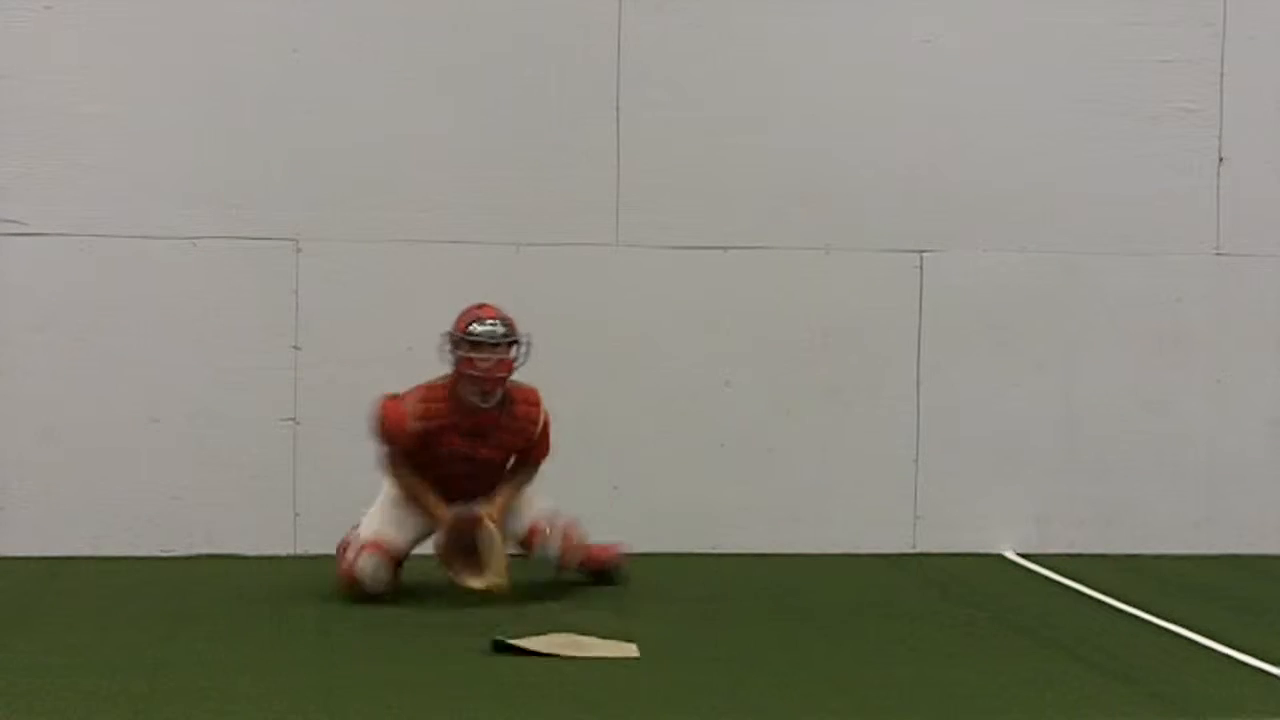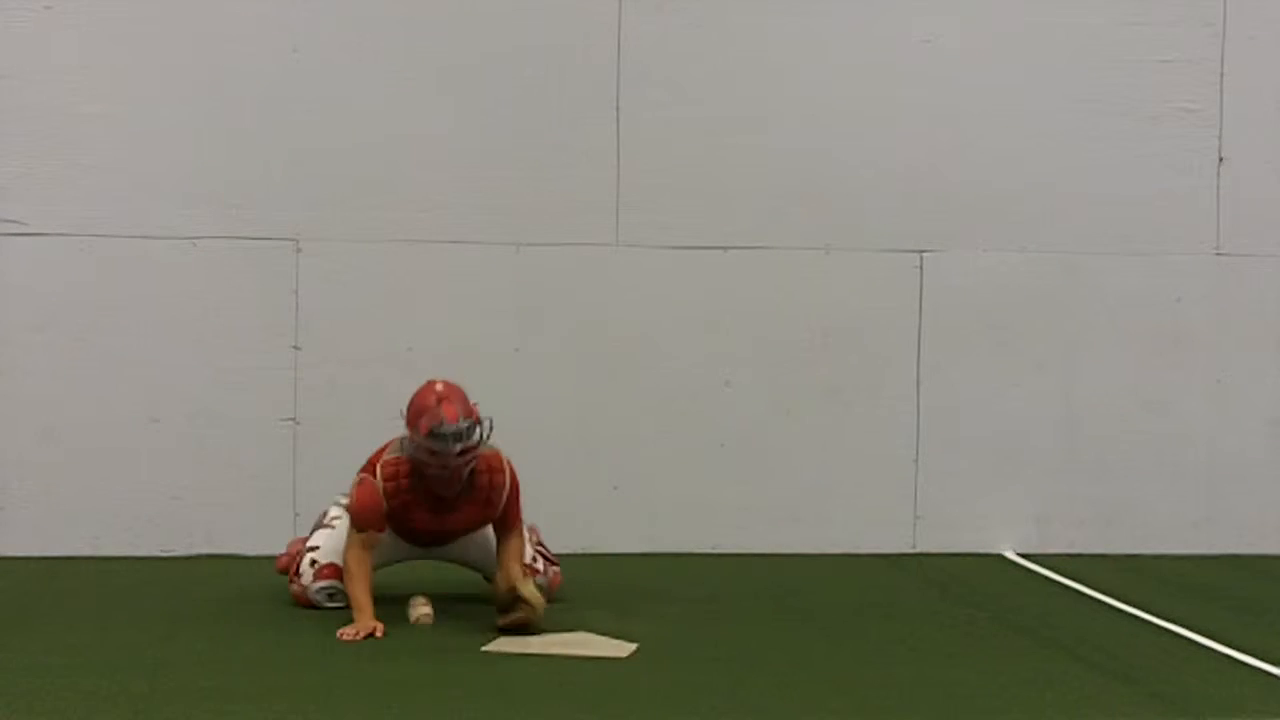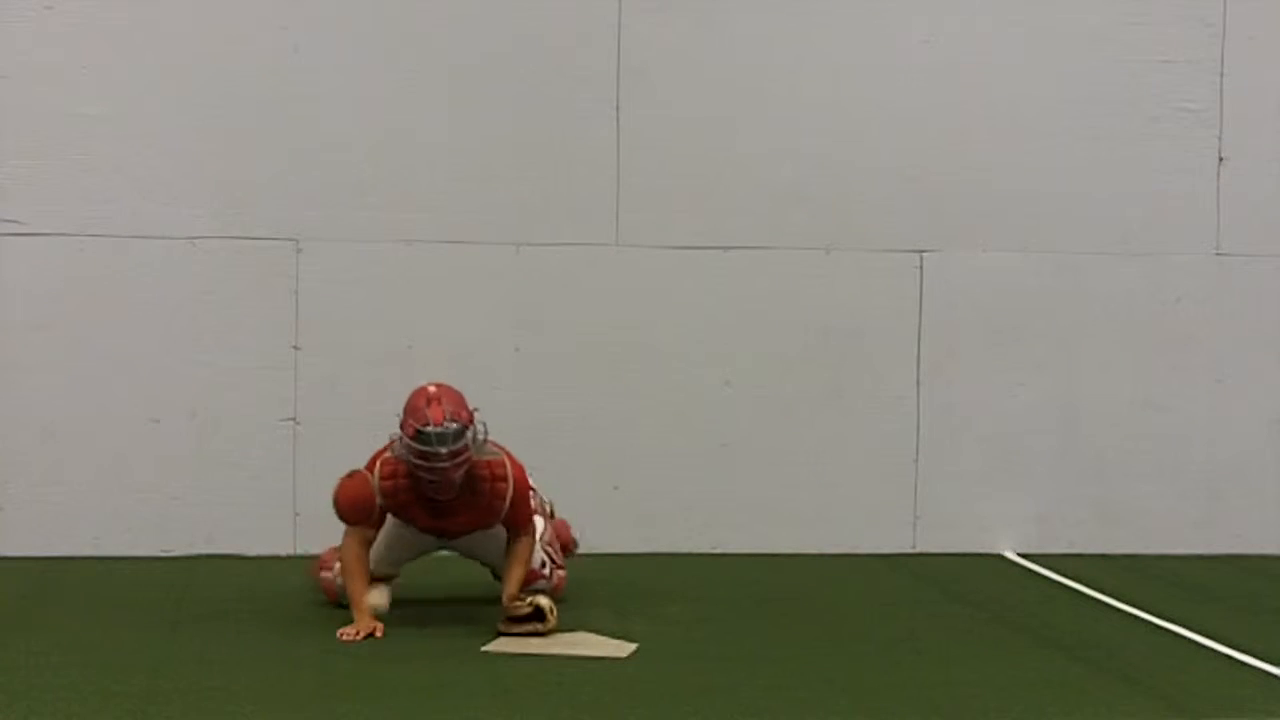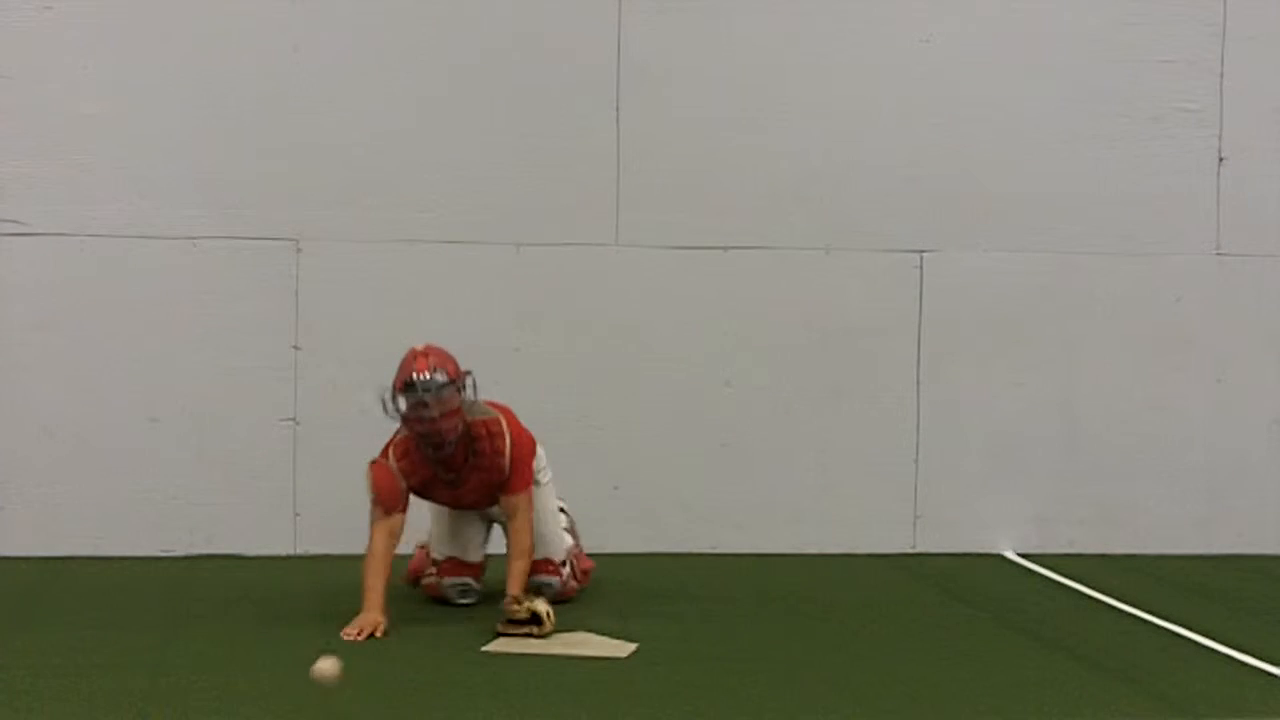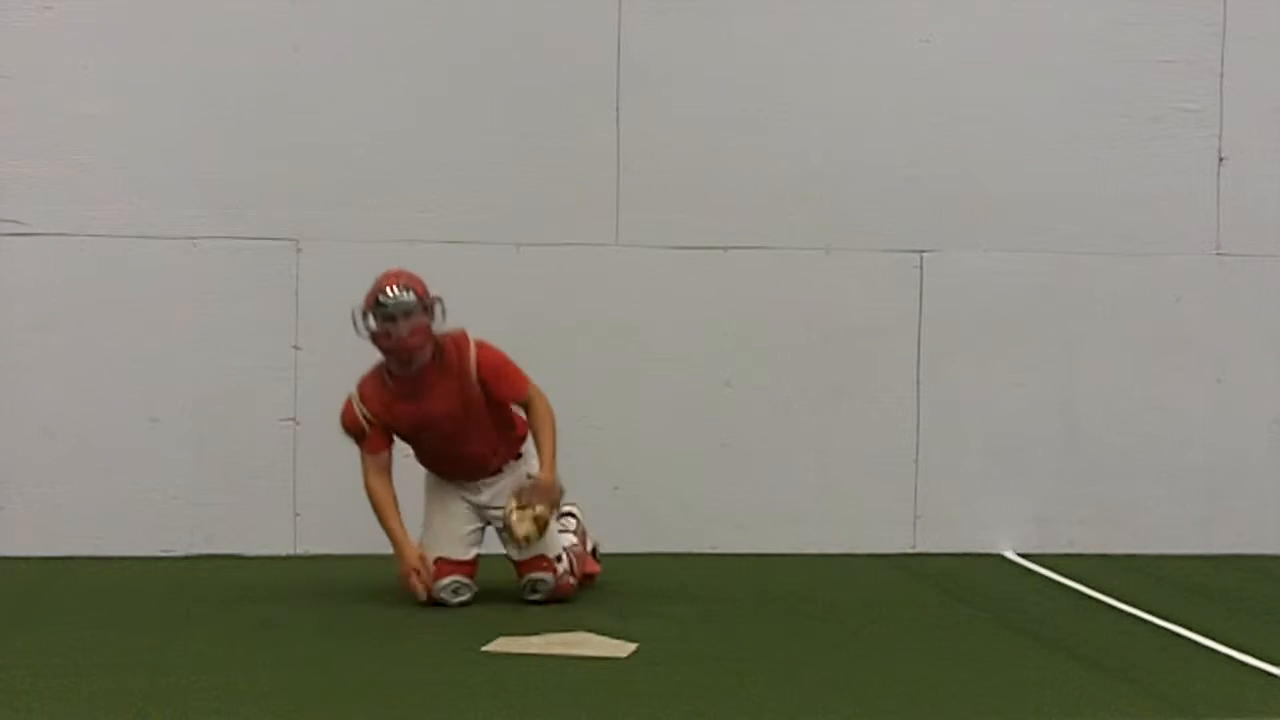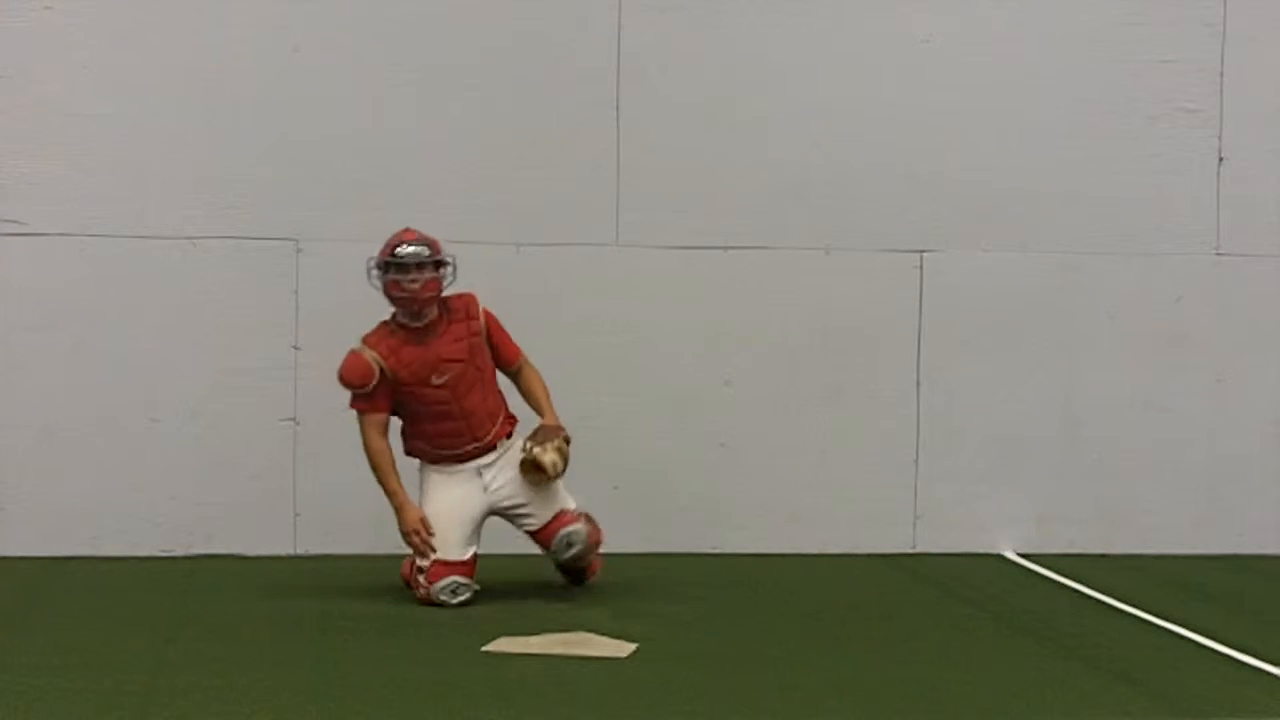
dt=0.3s
person 1, frame 1
left shoulder: (529, 409)
right shoulder: (422, 407)
left elbow: (528, 465)
right elbow: (396, 461)
left wrist: (498, 504)
right wrist: (434, 507)
left hip: (491, 494)
right hip: (422, 493)
left knee: (562, 552)
right knee: (363, 577)
person 1, frame 2
left shoulder: (497, 471)
right shoulder: (385, 472)
left elbow: (509, 533)
right elbow: (359, 547)
left wrist: (509, 582)
right wrist: (363, 615)
left hip: (463, 535)
right hip: (391, 529)
left knee: (542, 582)
right knee: (314, 588)
right ankle: (330, 529)
person 1, frame 3
left shoulder: (503, 473)
right shoulder: (384, 474)
left elbow: (521, 534)
right elbow: (355, 543)
left wrist: (510, 592)
right wrist: (362, 618)
right hip: (410, 522)
left knee: (545, 584)
right knee: (340, 588)
left ankle: (541, 522)
person 1, frame 4
left shoulder: (500, 431)
right shoulder: (399, 455)
left elbow: (520, 518)
right elbow: (383, 534)
left wrist: (515, 592)
right wrist: (372, 609)
left hip: (516, 486)
right hip: (452, 501)
left knee: (553, 585)
right knee: (455, 589)
left ankle: (559, 526)
right ankle: (433, 550)
person 1, frame 5
left shoulder: (467, 355)
right shoulder: (371, 396)
left elbow: (535, 401)
right elbow: (377, 476)
left wrist: (549, 468)
right wrist: (403, 546)
left hip: (512, 471)
right hip: (449, 485)
left knee: (549, 587)
right knee: (448, 591)
left ankle: (568, 531)
right ankle: (419, 560)
person 1, frame 6
left shoulder: (471, 314)
right shoulder: (376, 353)
left elbow: (519, 368)
right elbow: (375, 435)
left wrist: (549, 419)
right wrist: (403, 507)
left hip: (506, 456)
right hip: (445, 475)
left knee: (576, 545)
right knee: (446, 591)
left ankle: (575, 543)
right ankle: (424, 553)
